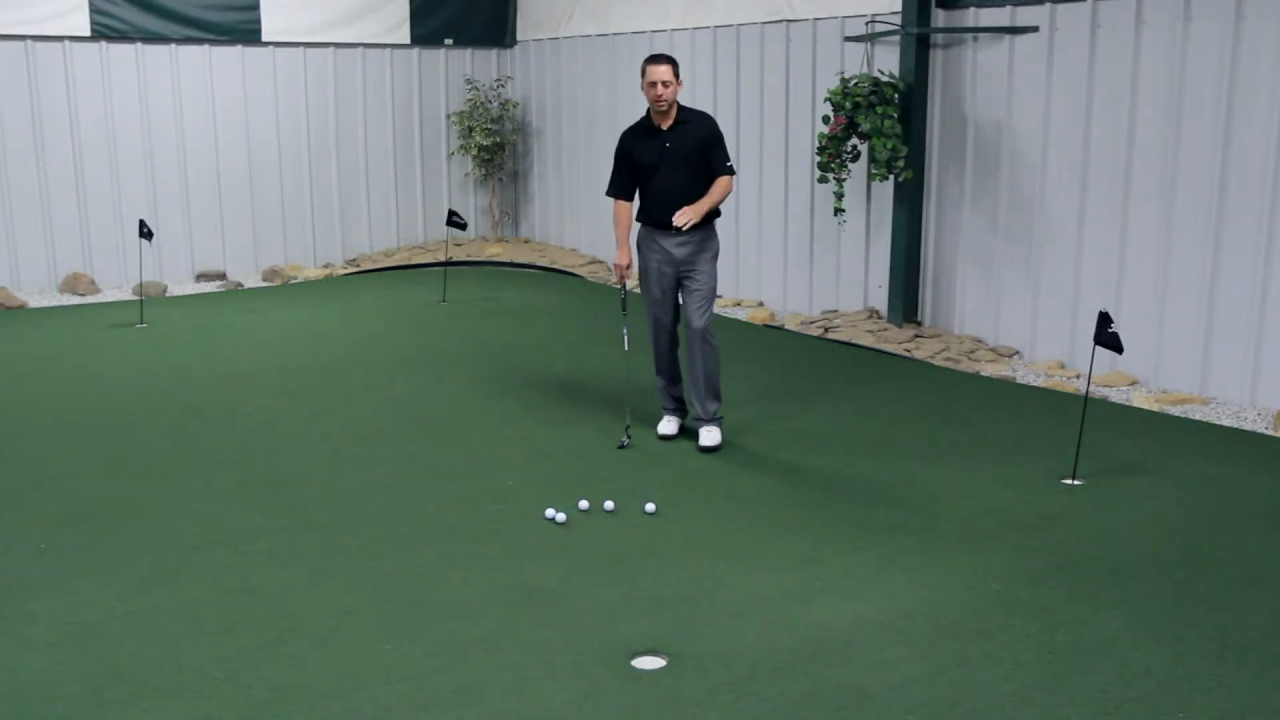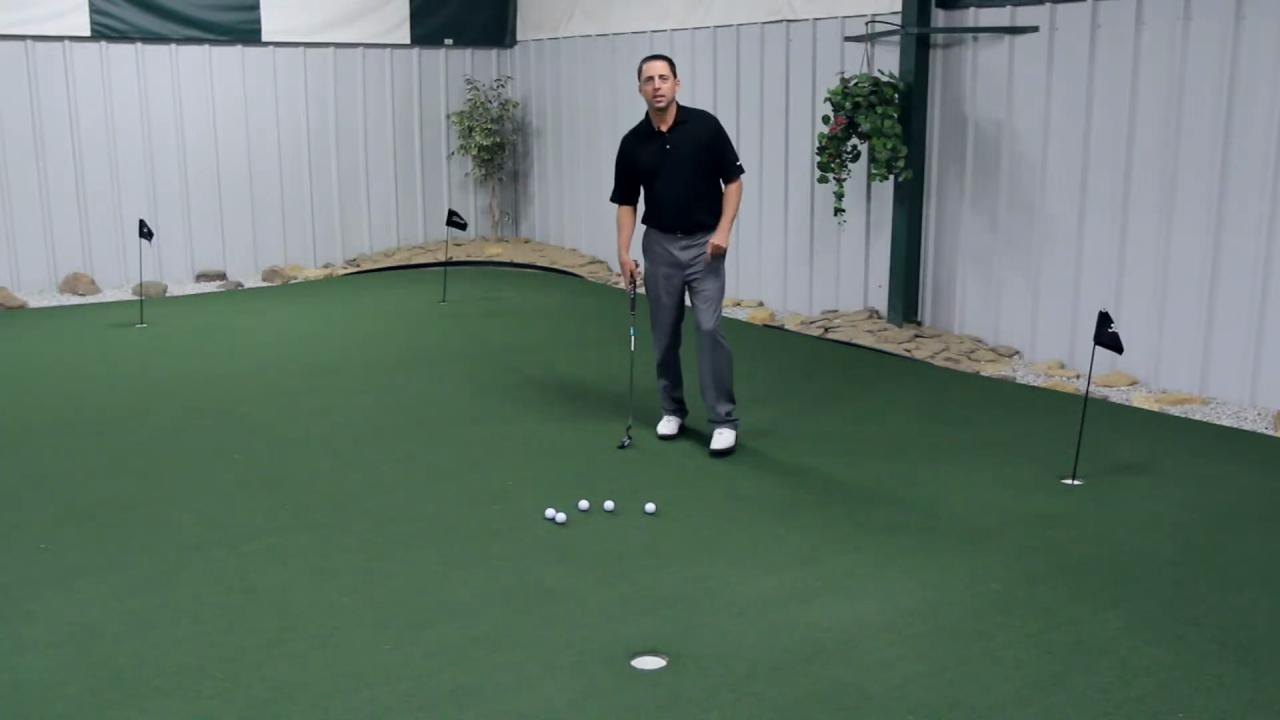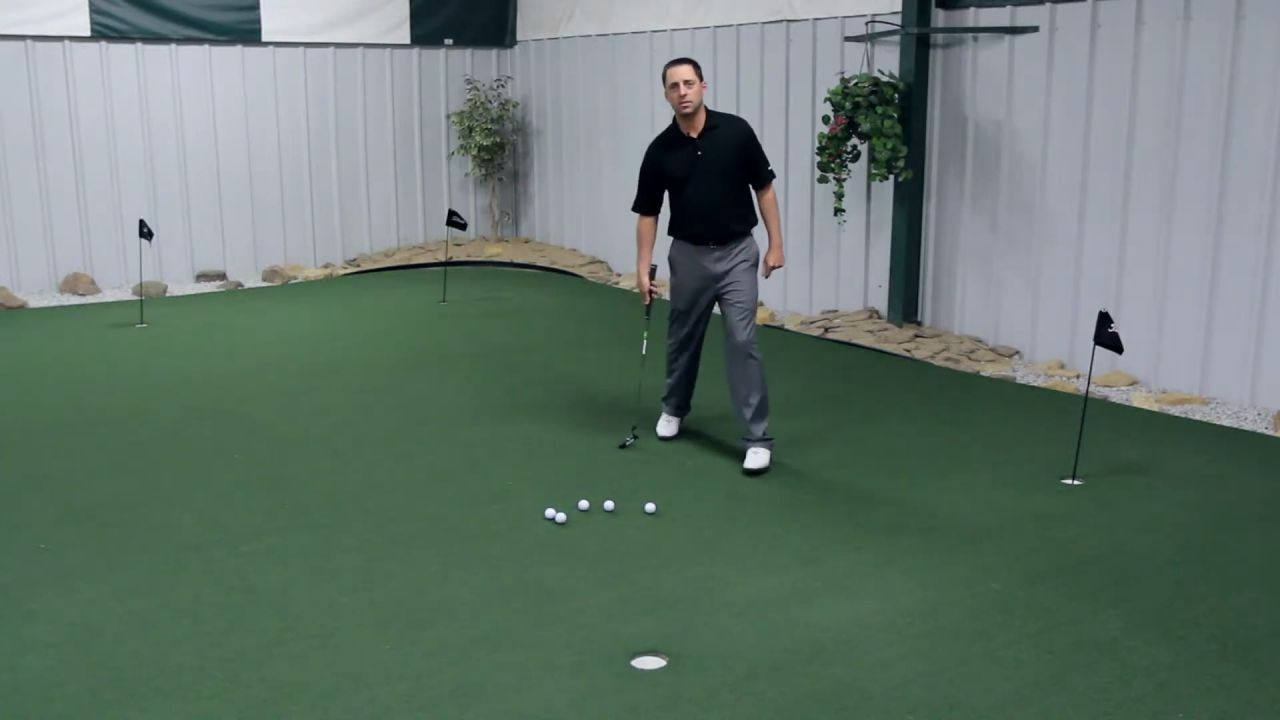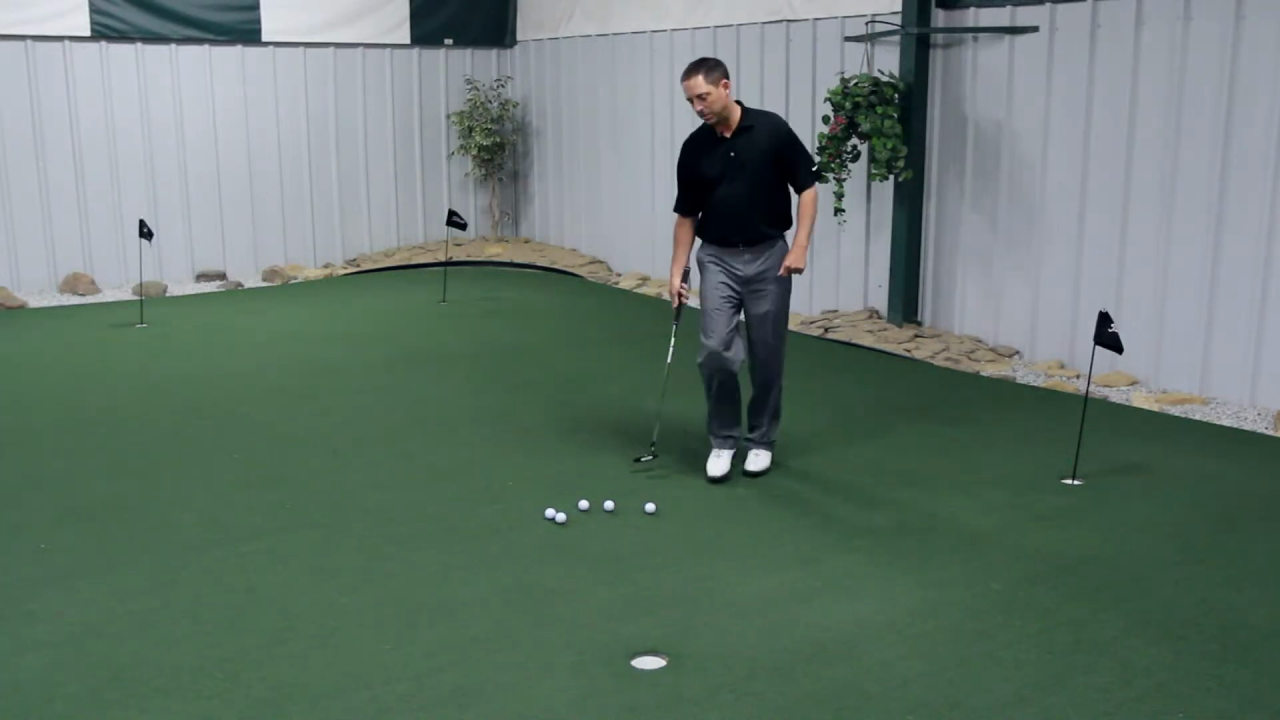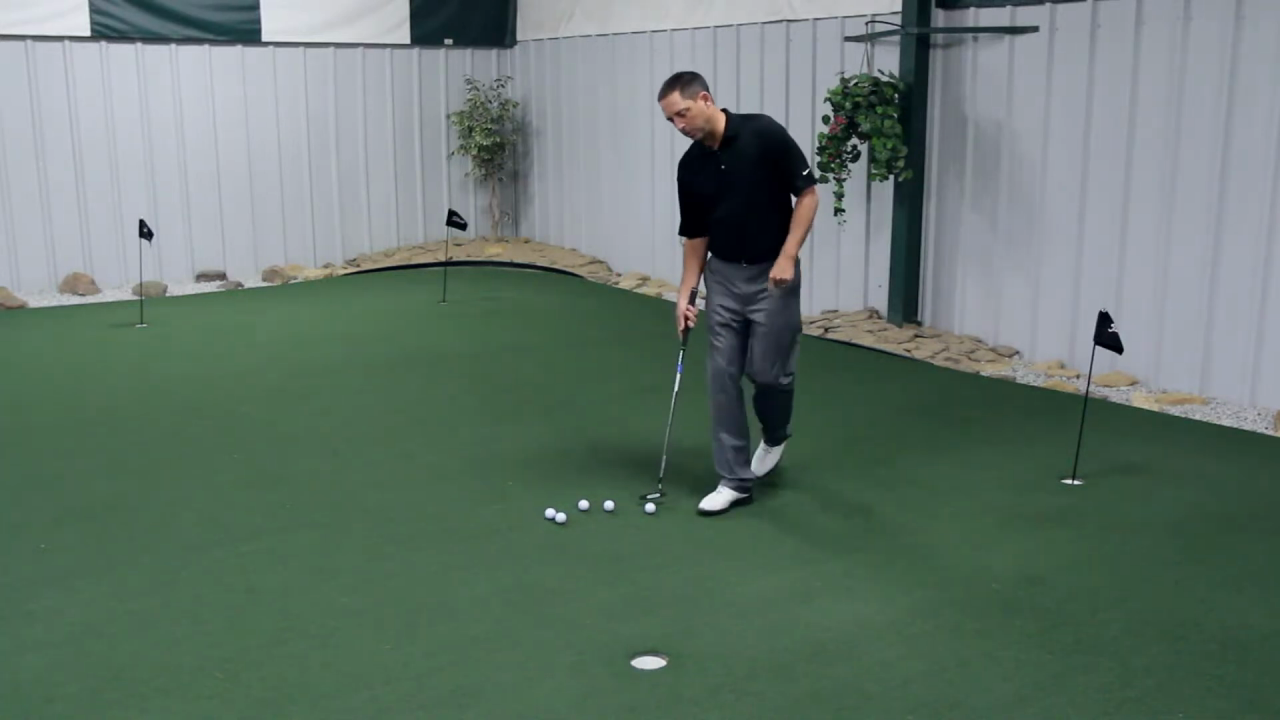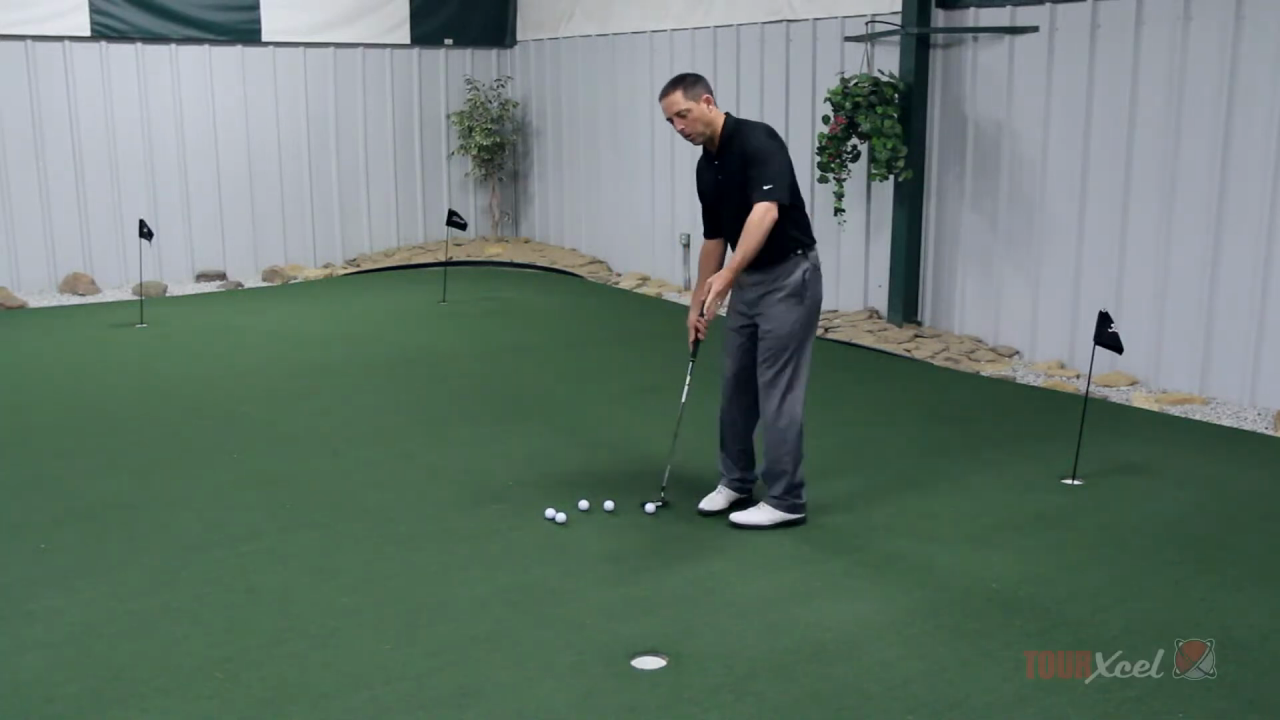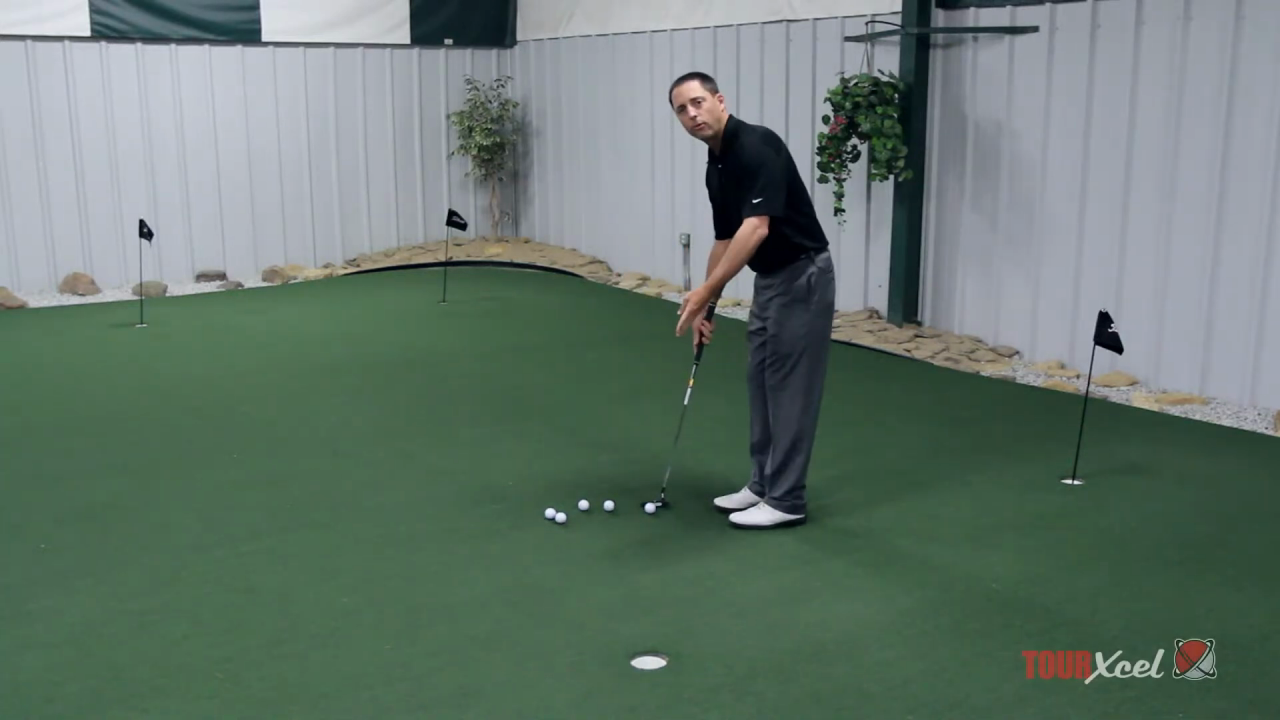
dt=0.4s
person 1, frame 1
left shoulder: (703, 126)
right shoulder: (631, 138)
left elbow: (725, 180)
right elbow: (623, 197)
left wrist: (699, 207)
right wrist: (622, 248)
left hip: (699, 241)
right hip: (654, 242)
left knee: (700, 327)
right knee: (662, 329)
left ankle: (709, 417)
right ankle: (673, 408)
person 1, frame 2
left shoulder: (705, 125)
right shoulder: (632, 142)
left elbow: (733, 180)
right elbow: (626, 202)
left wrist: (724, 229)
right wrist: (624, 252)
left hip: (704, 245)
right hip: (659, 245)
left knee: (709, 329)
right knee: (664, 333)
left ankle: (724, 418)
right ankle: (673, 408)
person 1, frame 3
left shoulder: (736, 131)
right shoulder: (659, 150)
left elbow: (764, 187)
right elbow: (647, 213)
left wrist: (776, 242)
right wrist: (643, 268)
left hip: (737, 253)
right hip: (688, 255)
left knee: (743, 344)
right knee: (683, 341)
left ankle: (757, 438)
right ankle: (674, 408)
person 1, frame 4
left shoulder: (772, 130)
right shoulder: (694, 147)
left elbow: (807, 188)
right elbow: (686, 215)
left wrist: (800, 246)
right wrist: (676, 271)
left hip: (769, 257)
right hip: (717, 258)
left knee: (766, 354)
right knee: (716, 349)
left ankle: (761, 439)
right ankle: (723, 438)
person 1, frame 5
left shoulder: (764, 134)
right shoulder: (689, 165)
left elbow: (807, 193)
right elbow: (695, 235)
left wrist: (788, 256)
right wrist: (684, 293)
left hip: (773, 274)
right hip: (723, 276)
left knee: (769, 370)
right knee: (723, 375)
left ankle: (775, 434)
right ankle: (734, 478)
person 1, frame 6
left shoulder: (757, 140)
right shoulder: (706, 167)
left elbow: (767, 210)
right elbow: (714, 237)
left wrist: (727, 274)
right wrist: (697, 303)
left hip: (789, 275)
right hip: (746, 281)
left knee: (778, 388)
right knee: (736, 383)
left ankle: (785, 499)
right ankle: (736, 481)
person 1, frame 7
left shoulder: (757, 146)
right shoulder: (716, 166)
left elbow: (756, 228)
right elbow: (725, 239)
left wrist: (706, 289)
right wrist: (704, 306)
left hip: (802, 277)
right hip: (769, 280)
left knee: (789, 387)
right knee: (761, 384)
left ankle: (786, 500)
right ankle: (765, 484)
